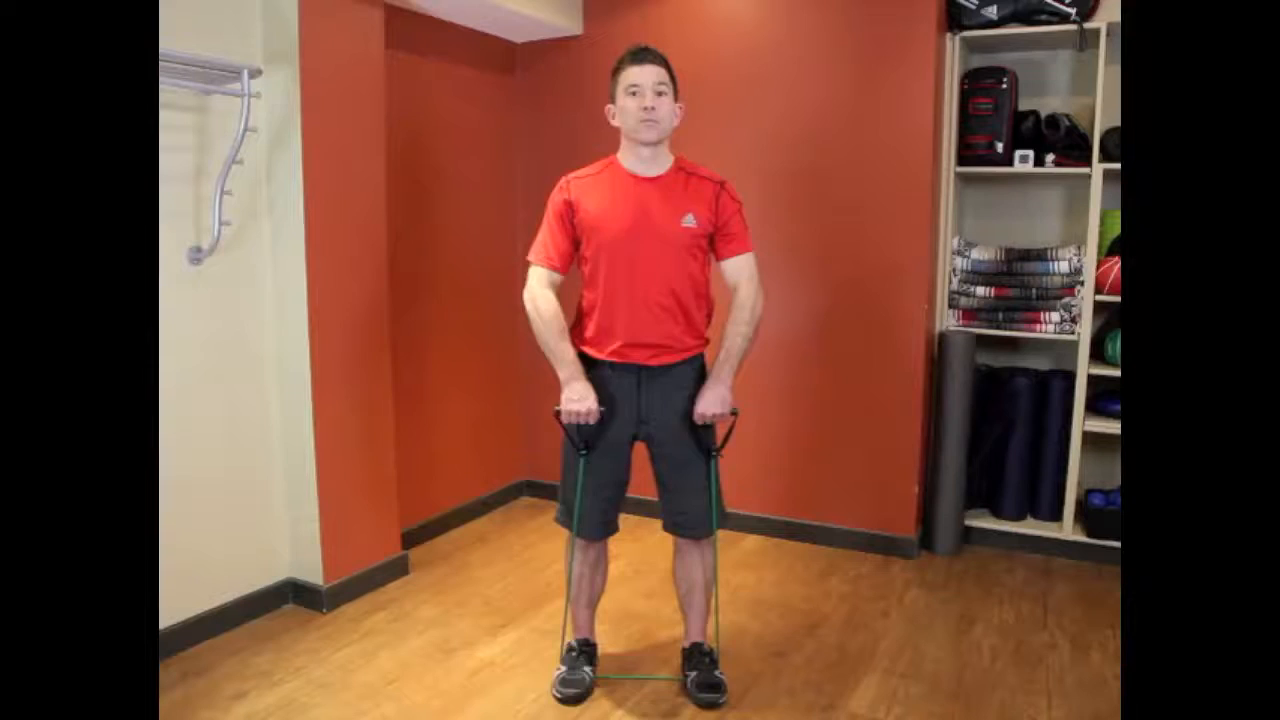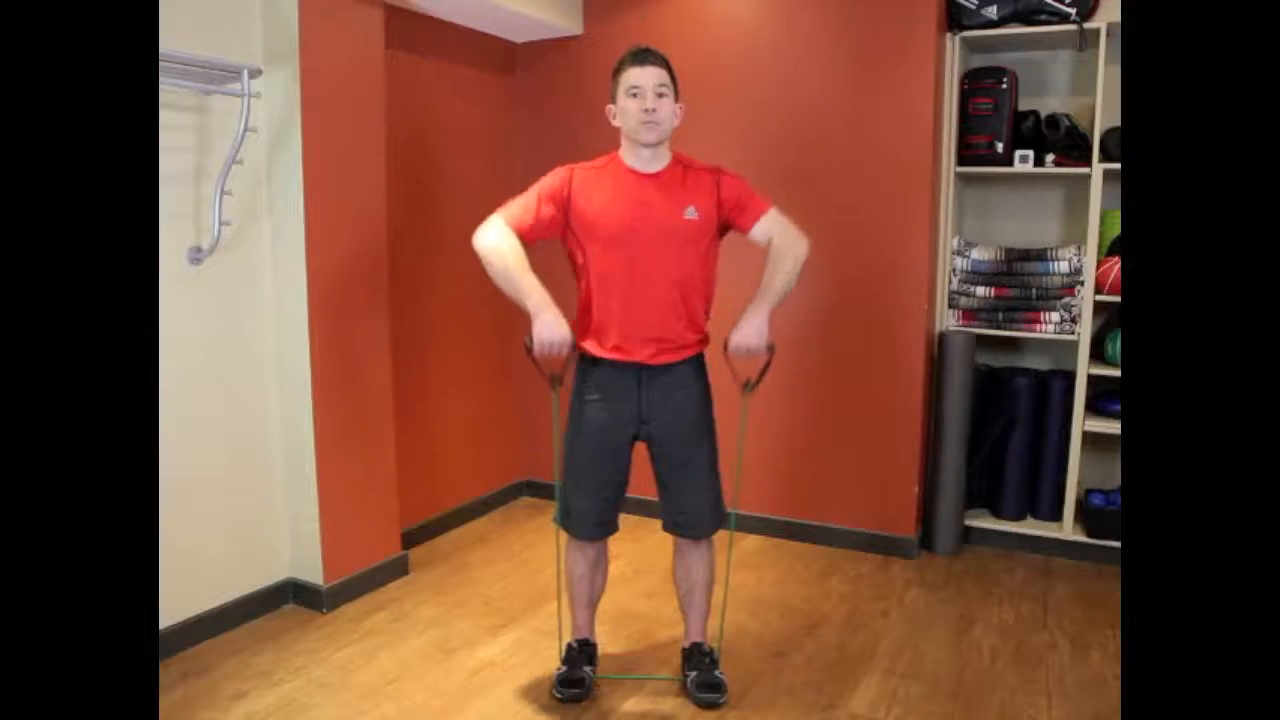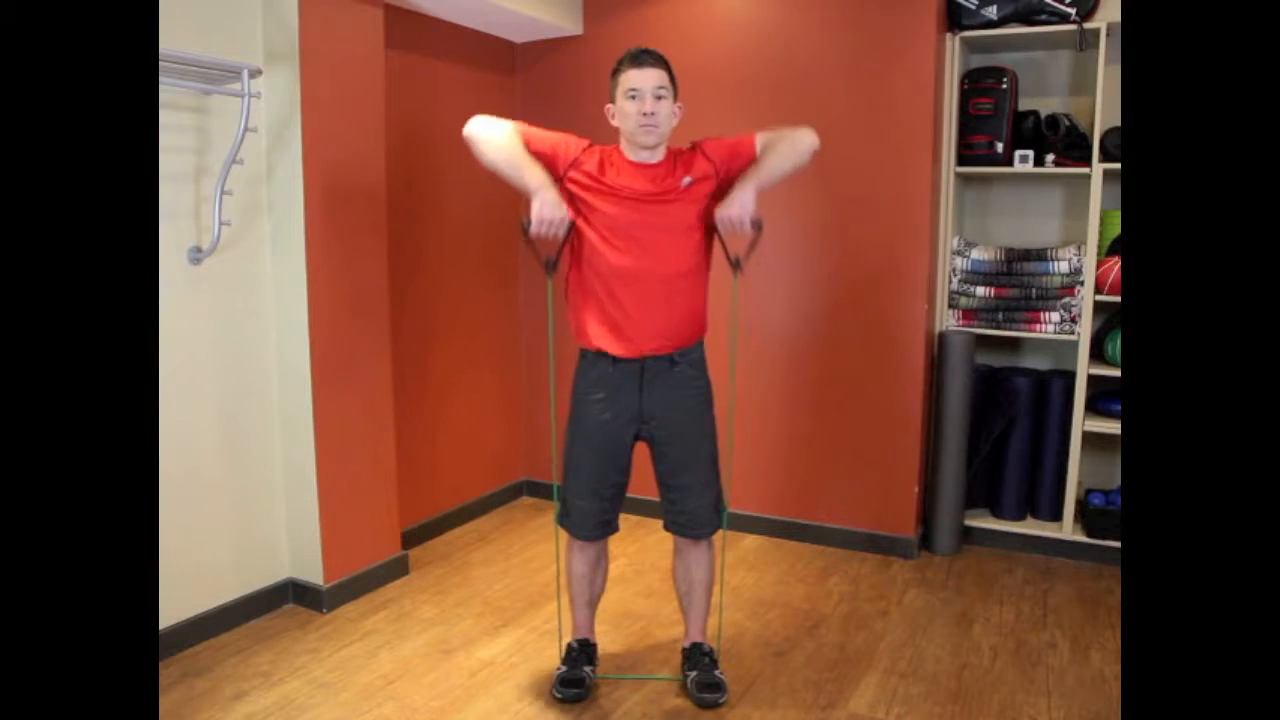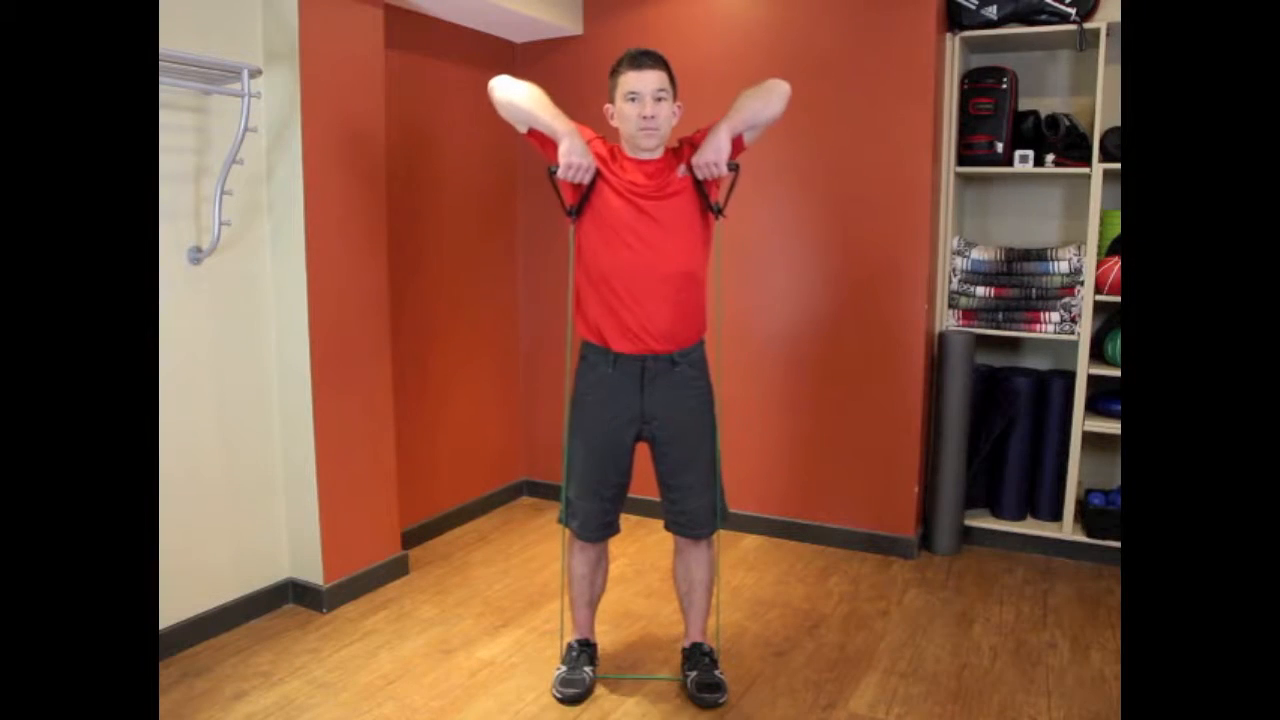
dt=0.3s
person 1, frame 1
left shoulder: (711, 193)
right shoulder: (576, 191)
left elbow: (747, 292)
right elbow: (538, 291)
left wrist: (722, 381)
right wrist: (571, 378)
left hip: (682, 380)
right hip: (599, 380)
left knee: (695, 525)
right knee: (587, 525)
left ankle: (696, 649)
right ankle: (581, 646)
person 1, frame 2
left shoulder: (713, 185)
right shoulder: (575, 183)
left elbow: (791, 243)
right elbow: (491, 237)
left wrist: (759, 312)
right wrist: (541, 308)
left hip: (681, 380)
right hip: (599, 378)
left knee: (694, 525)
right knee: (585, 524)
left ankle: (696, 650)
right ankle: (581, 645)
person 1, frame 3
left shoulder: (706, 168)
right shoulder: (578, 167)
left elbow: (803, 141)
right elbow: (482, 130)
left wrist: (749, 189)
right wrist: (538, 185)
left hip: (681, 372)
right hip: (602, 373)
left knee: (695, 521)
right knee: (585, 522)
left ankle: (697, 649)
right ankle: (581, 645)
person 1, frame 4
left shoulder: (696, 160)
right shoulder: (588, 160)
left elbow: (777, 93)
right elbow: (503, 89)
left wrist: (722, 134)
right wrist: (565, 135)
left hip: (682, 371)
right hip: (604, 371)
left knee: (695, 522)
right knee: (588, 521)
left ankle: (697, 649)
right ankle: (582, 646)
